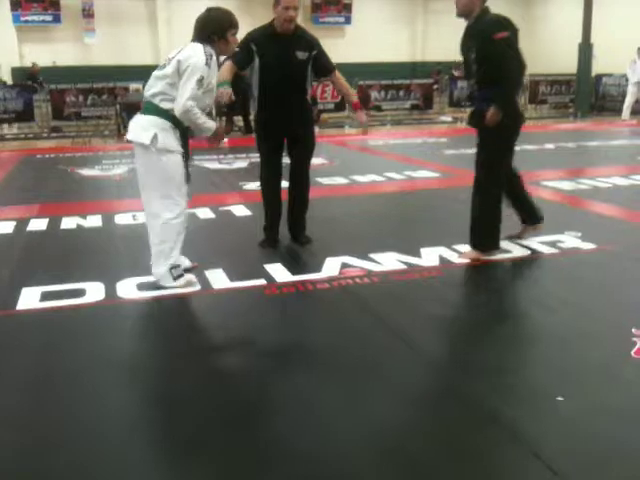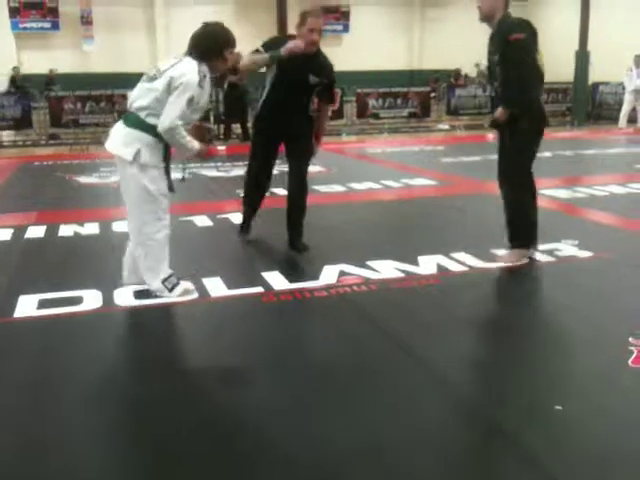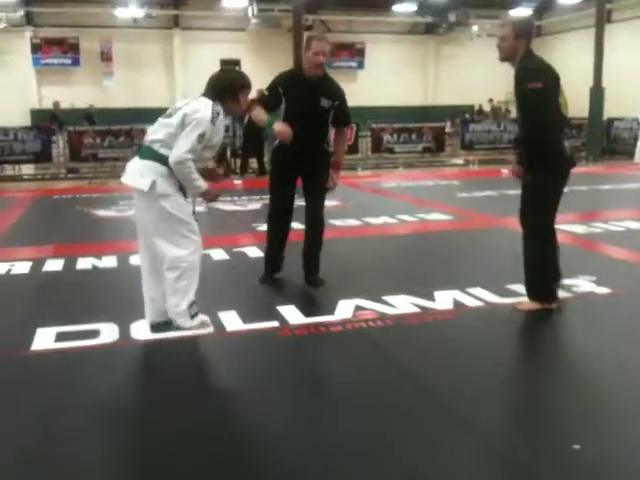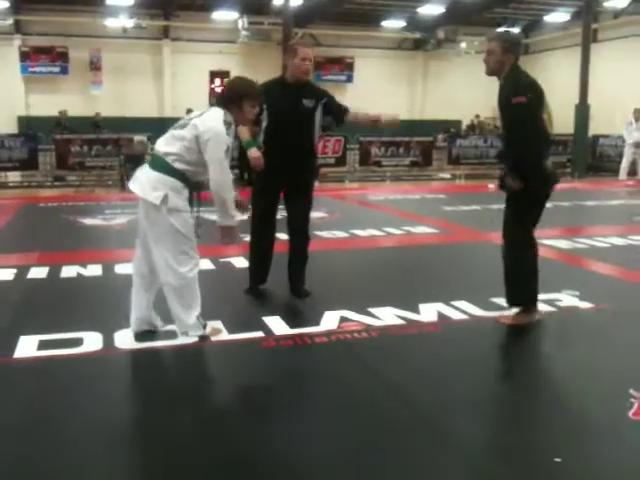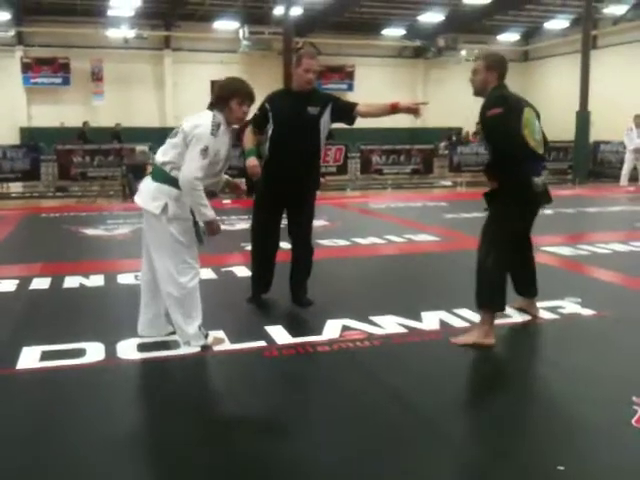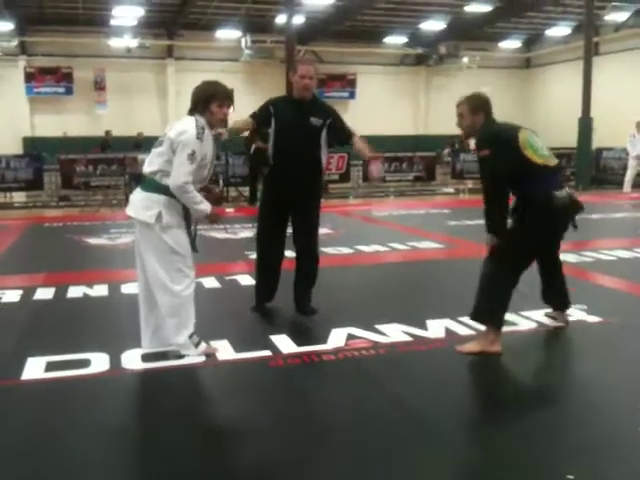
dt=0.5s
person 1, frame 1
left shoulder: (495, 26)
right shoulder: (472, 31)
left elbow: (514, 68)
left wrist: (499, 107)
right wrist: (480, 106)
left hip: (500, 115)
right hip: (487, 111)
left knee: (487, 176)
right knee: (501, 170)
left ankle: (484, 244)
right ankle: (530, 218)
person 1, frame 2
left shoulder: (517, 28)
right shoulder: (498, 34)
left elbow: (526, 72)
left wrist: (507, 108)
right wrist: (500, 108)
left hip: (524, 118)
right hip: (511, 118)
left knee: (516, 178)
right knee: (510, 178)
left ankle: (522, 243)
right ankle: (523, 238)
person 1, frame 3
left shoulder: (534, 71)
right shoulder: (528, 69)
left elbow: (540, 122)
left wrist: (522, 160)
right wrist: (523, 158)
left hip: (546, 162)
right hip: (543, 159)
left knee: (537, 226)
right knee: (535, 222)
left ankle: (543, 296)
right ankle: (548, 279)
person 1, frame 4
left shoulder: (519, 86)
right shoulder: (515, 83)
left elbow: (527, 137)
left wrist: (515, 174)
right wrist: (513, 170)
left hip: (529, 177)
right hip: (531, 174)
left knee: (516, 238)
right knee: (520, 236)
left ankle: (526, 307)
right ankle: (528, 301)
person 1, frame 5
left shoulder: (497, 103)
right shoulder: (519, 102)
left elbow: (506, 146)
right elbow: (541, 144)
left wrist: (493, 176)
left hip: (514, 190)
right hip: (532, 187)
left knee: (492, 252)
right knee: (518, 242)
left ankle: (485, 329)
right ankle: (529, 301)
person 1, frame 6
left shoulder: (488, 139)
right shoulder: (511, 131)
left elbow: (495, 189)
left wrist: (496, 230)
right wrist: (517, 218)
left hip: (543, 208)
right hip: (561, 203)
left knee: (502, 261)
right knee: (547, 255)
left ankle: (490, 338)
right ankle: (560, 311)
person 2, frame 1
left shoulder: (197, 54)
right shoulder: (200, 58)
right elbow: (185, 107)
left wrist: (206, 129)
right wrist: (211, 129)
left hip: (155, 131)
right hip: (159, 134)
left knee: (162, 202)
right knee: (170, 205)
left ankle: (168, 260)
right ankle: (166, 272)
person 2, frame 2
left shoulder: (183, 65)
right shoulder: (193, 75)
right elbow: (169, 124)
left wrist: (187, 139)
right wrist: (195, 148)
left hip: (134, 138)
right hip: (138, 145)
left knee: (148, 214)
right knee: (151, 214)
left ankle: (139, 272)
right ankle: (160, 280)
person 2, frame 3
left shoulder: (204, 107)
right shoulder: (208, 115)
right elbow: (180, 158)
right wrist: (201, 189)
left hip: (148, 174)
right hip: (156, 177)
left knee: (156, 247)
right knee: (186, 242)
left ankle: (159, 313)
right ankle: (183, 312)
person 2, frame 4
left shoulder: (214, 118)
right shoulder: (219, 129)
left elbow: (215, 172)
right elbow: (220, 180)
left wrist: (234, 198)
right wrist: (228, 221)
left hip: (154, 183)
right hip: (165, 189)
left knee: (150, 257)
right knee: (181, 259)
left ankle: (142, 320)
right ankle: (191, 325)
person 2, frame 5
left shoulder: (216, 125)
right shoulder: (207, 129)
right elbow: (190, 177)
left wrist: (225, 182)
right wrist: (208, 217)
left hip: (161, 194)
right hip: (167, 198)
left knee: (159, 265)
right knee: (182, 267)
left ankle: (153, 325)
right ankle: (193, 335)
person 2, frame 6
left shoulder: (194, 129)
right shoulder: (194, 134)
right elbow: (180, 183)
left wrist: (203, 193)
right wrist: (205, 209)
left hip: (153, 204)
right hip: (160, 208)
left knee: (156, 276)
right knee: (177, 275)
left ankle: (157, 337)
right ankle: (186, 341)
person 3, frame 1
left shoulder: (308, 42)
right shoulder: (257, 39)
left elbow: (332, 74)
right elbow: (232, 63)
left wrist: (356, 106)
right wrist: (223, 84)
left hip: (301, 117)
right hip: (268, 118)
left knee: (301, 175)
right knee: (270, 175)
left ankle: (298, 229)
right ankle: (271, 232)
person 3, frame 2
left shoulder: (324, 66)
right shoulder: (278, 44)
left elbow: (324, 105)
left wrist: (317, 137)
right wrist: (279, 54)
left hip: (300, 125)
right hip: (268, 120)
left knee: (298, 180)
right knee: (257, 172)
left ankle: (295, 236)
right ankle: (247, 217)
person 3, frame 3
left shoulder: (334, 91)
right shoulder: (285, 81)
left elbow: (341, 131)
right elbow: (256, 111)
left wrist: (336, 168)
right wrist: (273, 122)
left hip: (317, 160)
right hip: (285, 157)
left knee: (315, 215)
right knee: (279, 212)
left ankle: (311, 271)
right ankle: (271, 268)
person 3, frame 4
left shoulder: (317, 95)
right shoulder: (268, 90)
left elbow: (348, 114)
left wrist: (376, 119)
right wrist: (251, 146)
left hip: (302, 171)
right hip: (269, 169)
left knee: (299, 227)
right knee: (263, 224)
left ankle: (297, 282)
right ankle: (256, 280)
person 3, frame 5
left shoulder: (325, 102)
right shoulder: (275, 100)
left elbow: (362, 109)
right elbow: (252, 129)
left wrist: (398, 107)
right wrist: (250, 154)
left hip: (304, 182)
right hip: (272, 179)
left knee: (302, 238)
right knee: (263, 235)
left ankle: (299, 291)
right ankle: (258, 289)
person 3, frame 6
left shoulder: (325, 112)
right shoulder: (275, 106)
left elbow: (351, 139)
right elbow: (248, 122)
left wrist: (371, 159)
right wrist: (226, 129)
left hip: (308, 189)
right hip: (275, 186)
left knee: (307, 246)
right knee: (268, 243)
left ankle: (303, 299)
right ankle: (262, 298)
